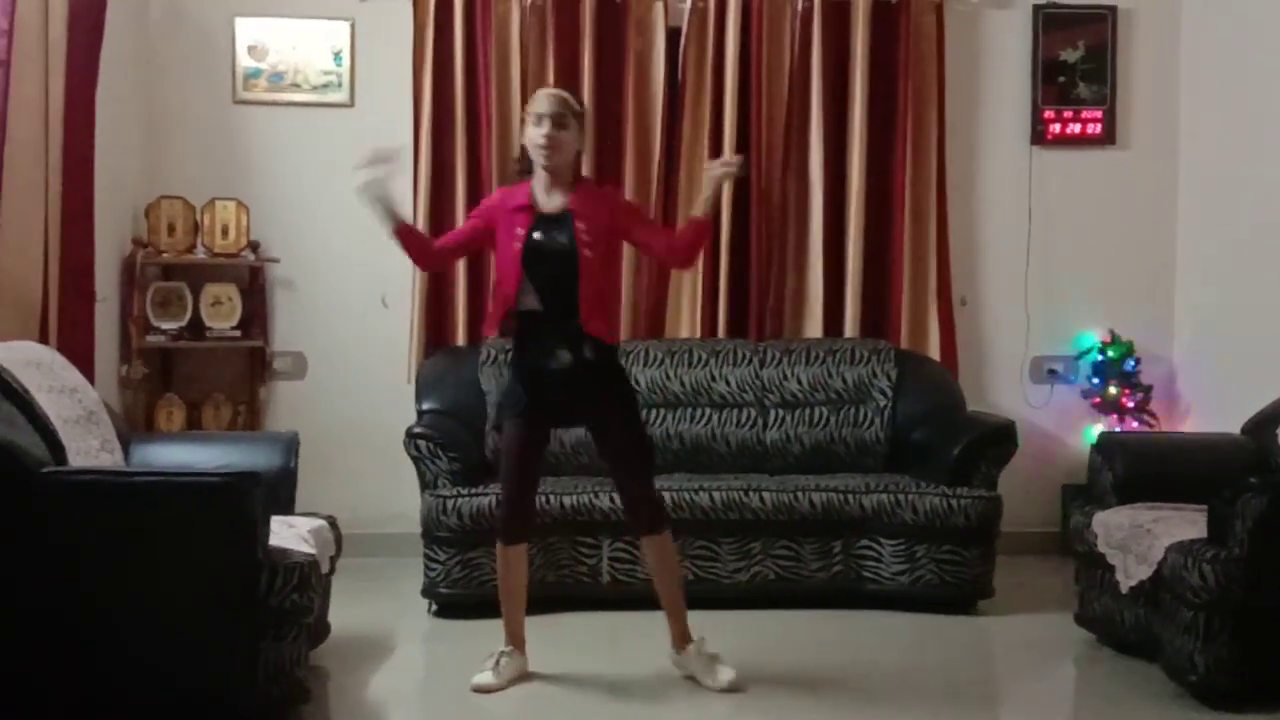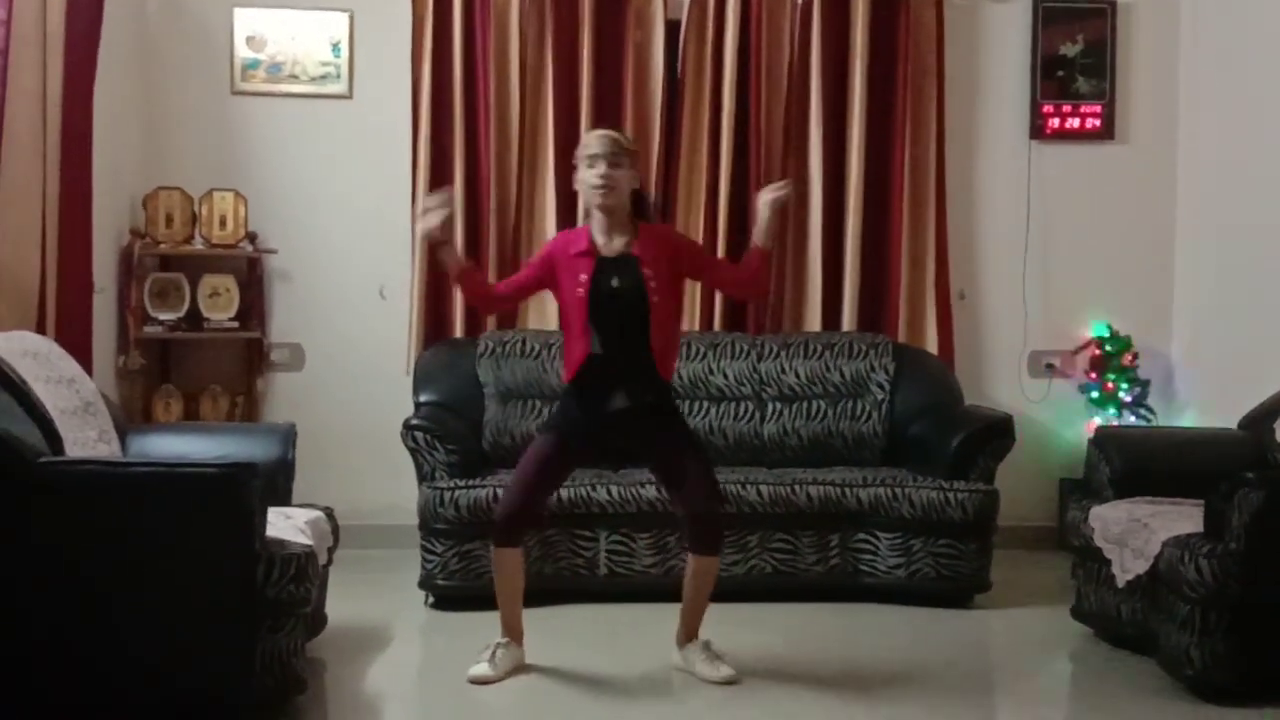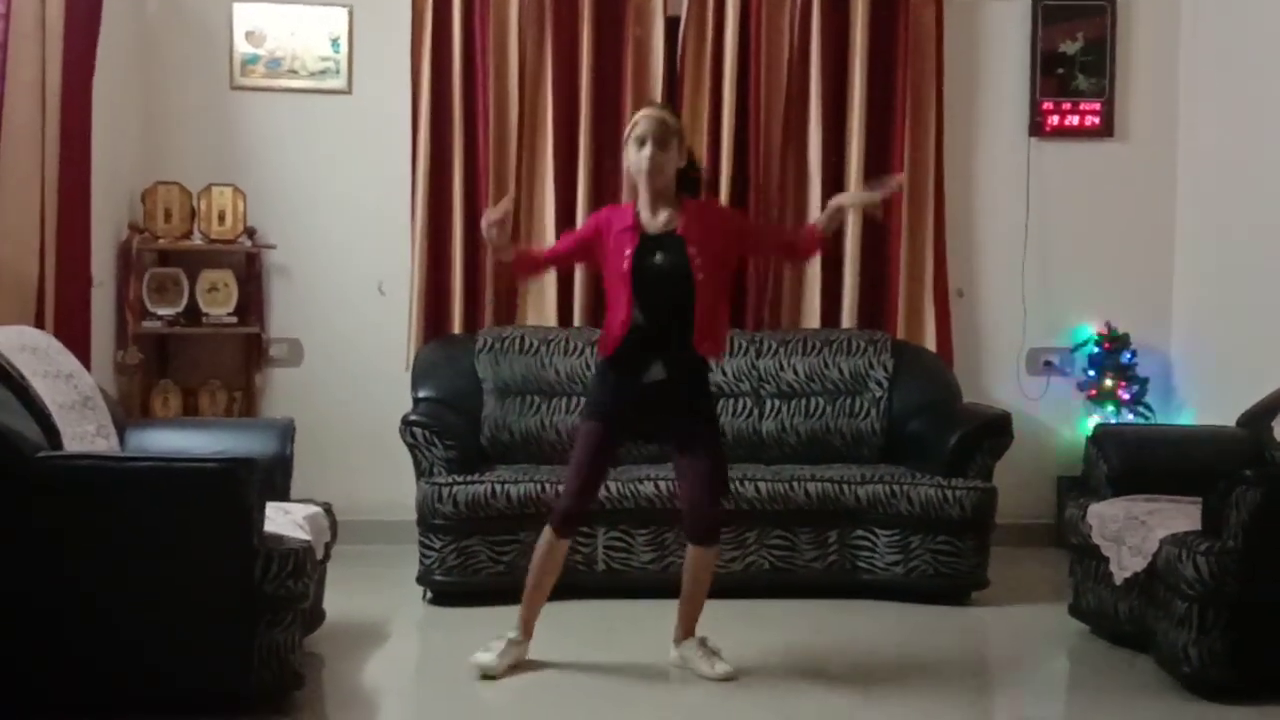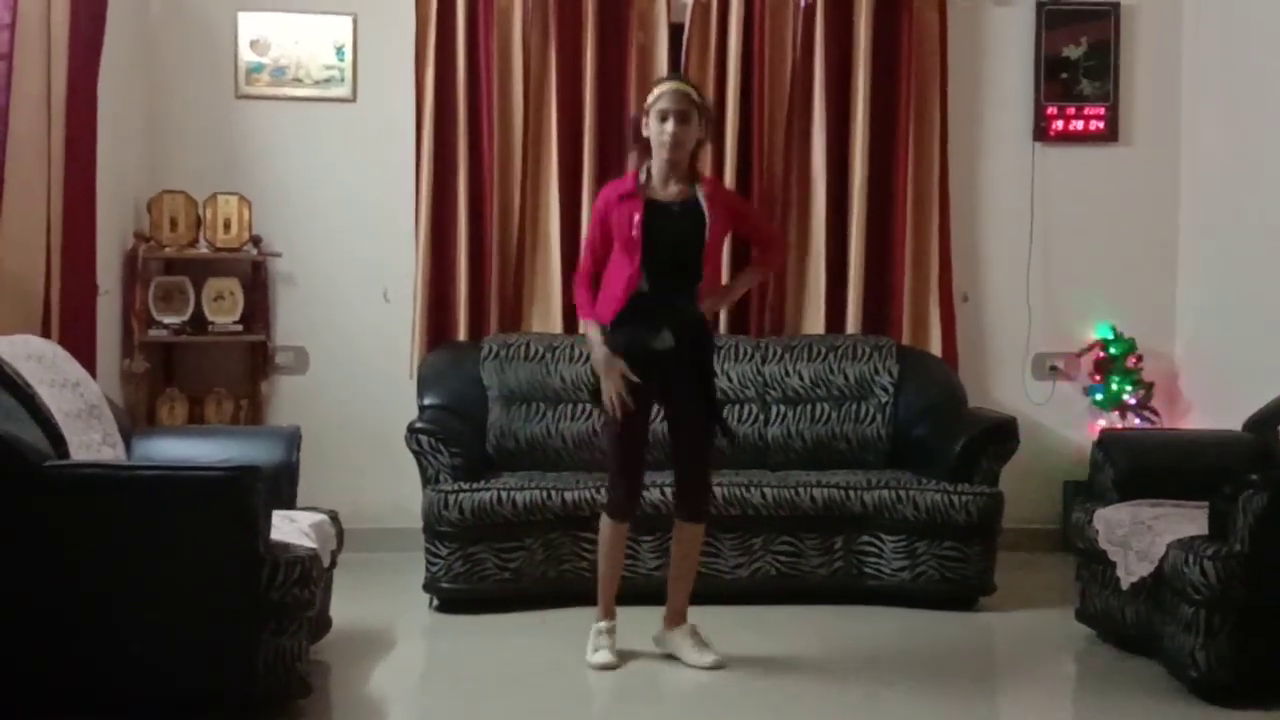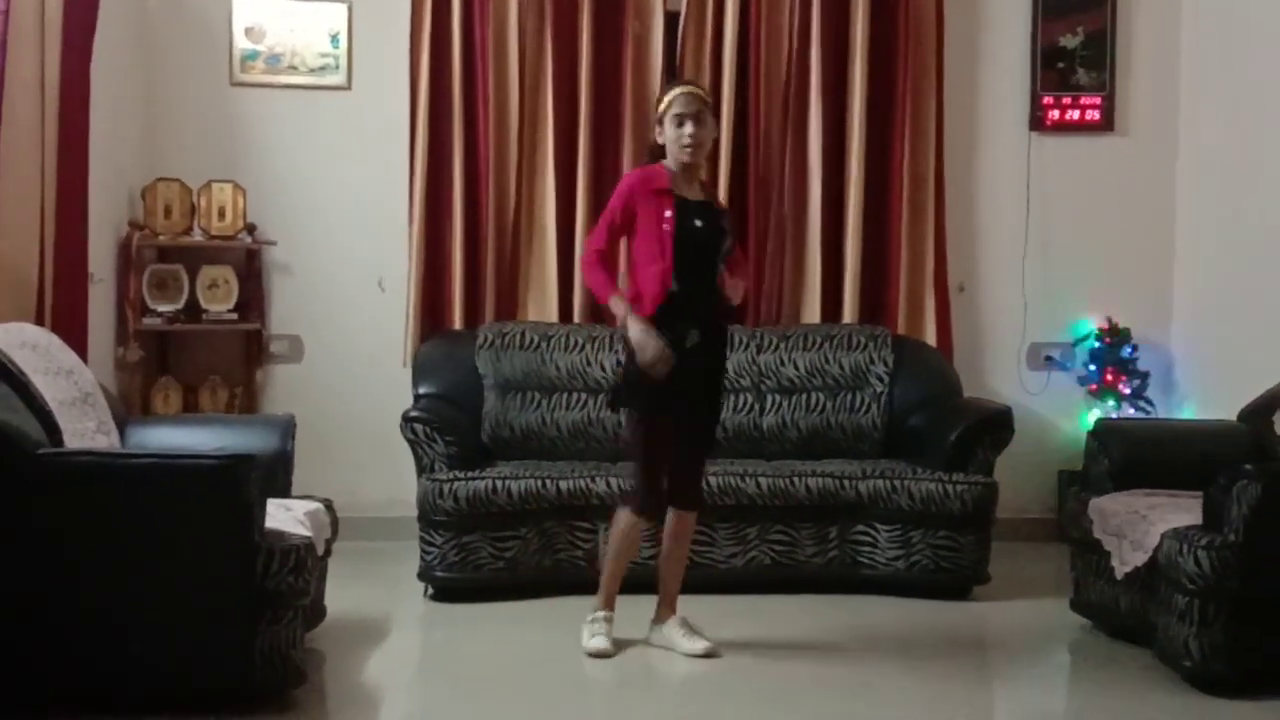
dt=0.3s
person 1, frame 1
left shoulder: (604, 205)
right shoulder: (501, 207)
left elbow: (677, 254)
right elbow: (431, 257)
left wrist: (709, 192)
right wrist: (386, 206)
left hip: (595, 369)
right hip: (531, 370)
left knee: (644, 503)
right knee: (514, 511)
left ankle: (685, 644)
right ankle: (513, 650)
person 1, frame 2
left shoulder: (668, 245)
right shoulder: (561, 250)
left elbow: (749, 289)
right elbow: (494, 296)
left wrist: (762, 225)
right wrist: (439, 243)
left hip: (653, 405)
right hip: (583, 403)
left knee: (704, 521)
right knee: (509, 513)
left ankle: (690, 643)
right ankle: (509, 642)
person 1, frame 3
left shoulder: (713, 222)
right shoulder: (607, 225)
left elbow: (793, 246)
right elbow: (539, 262)
left wrist: (838, 211)
right wrist: (502, 243)
left hip: (685, 384)
right hip: (621, 380)
left knee: (703, 512)
right knee: (569, 506)
left ankle: (686, 638)
right ankle: (520, 635)
person 1, frame 4
left shoulder: (716, 199)
right shoulder: (616, 197)
left elbow: (767, 247)
right elbow: (586, 279)
left wrist: (732, 292)
right wrist: (599, 352)
left hip: (689, 353)
right hip: (630, 349)
left knee: (694, 490)
right knee: (623, 490)
left ankle: (675, 625)
right ankle: (603, 623)
person 1, frame 5
left shoulder: (714, 204)
right shoulder: (638, 186)
right elbow: (594, 259)
left wrist: (735, 284)
right wrist: (632, 323)
left hip: (704, 349)
right hip: (654, 347)
left knee: (687, 483)
right knee: (650, 490)
left ankle: (666, 616)
right ankle: (602, 611)
